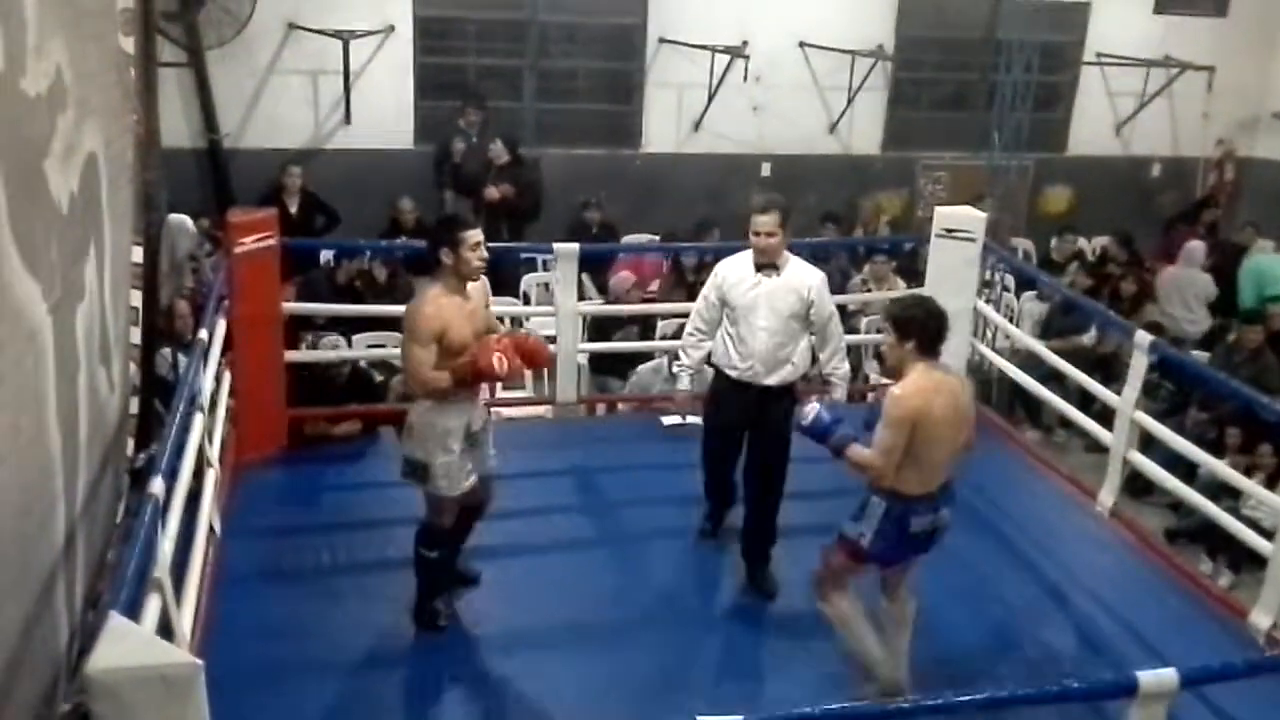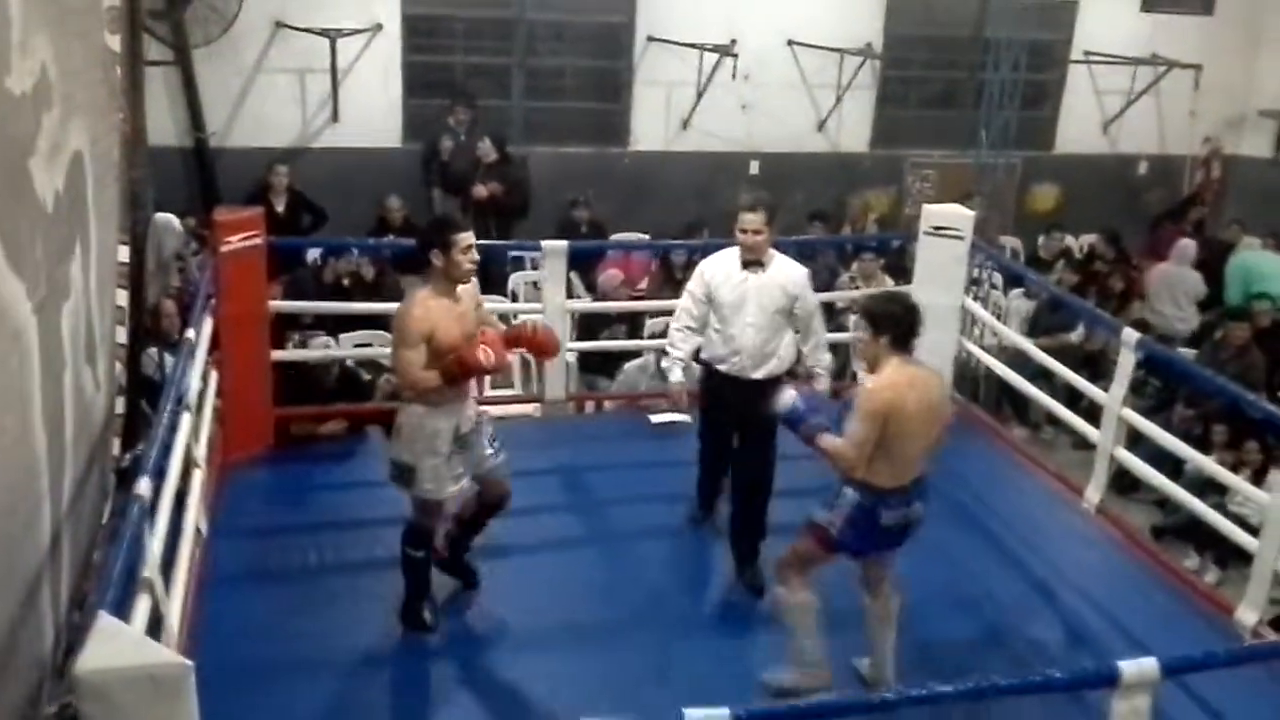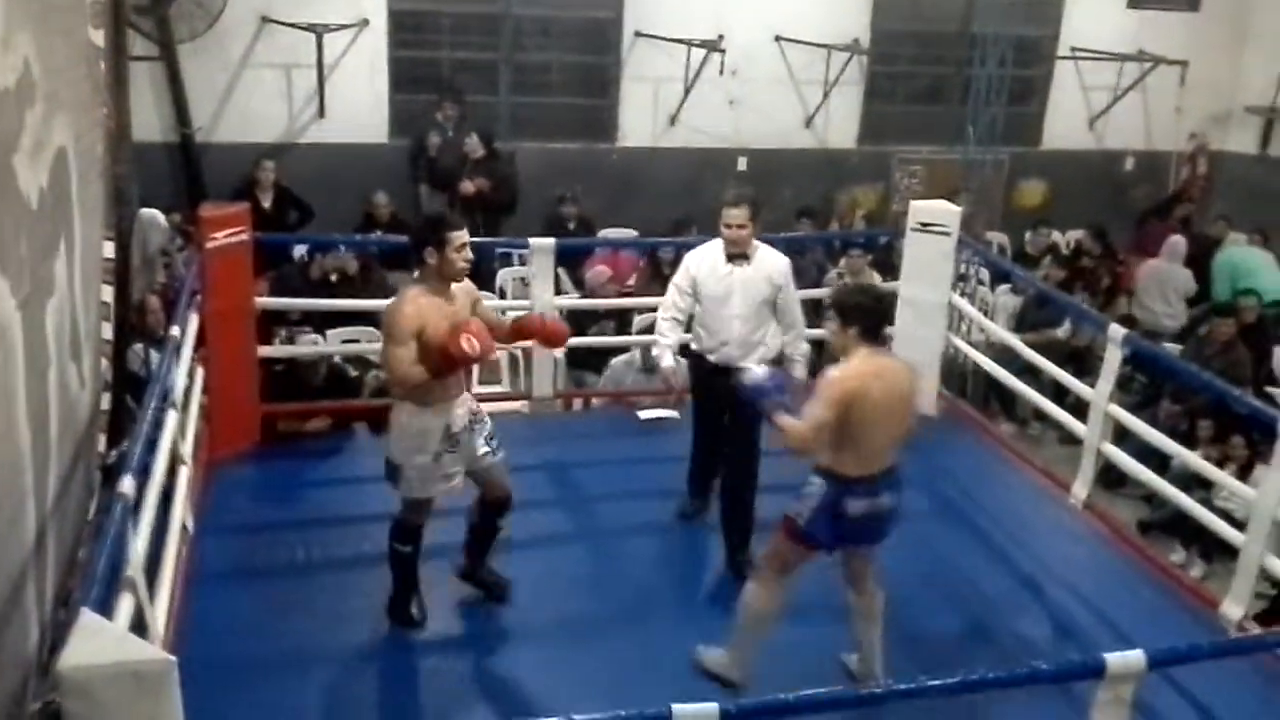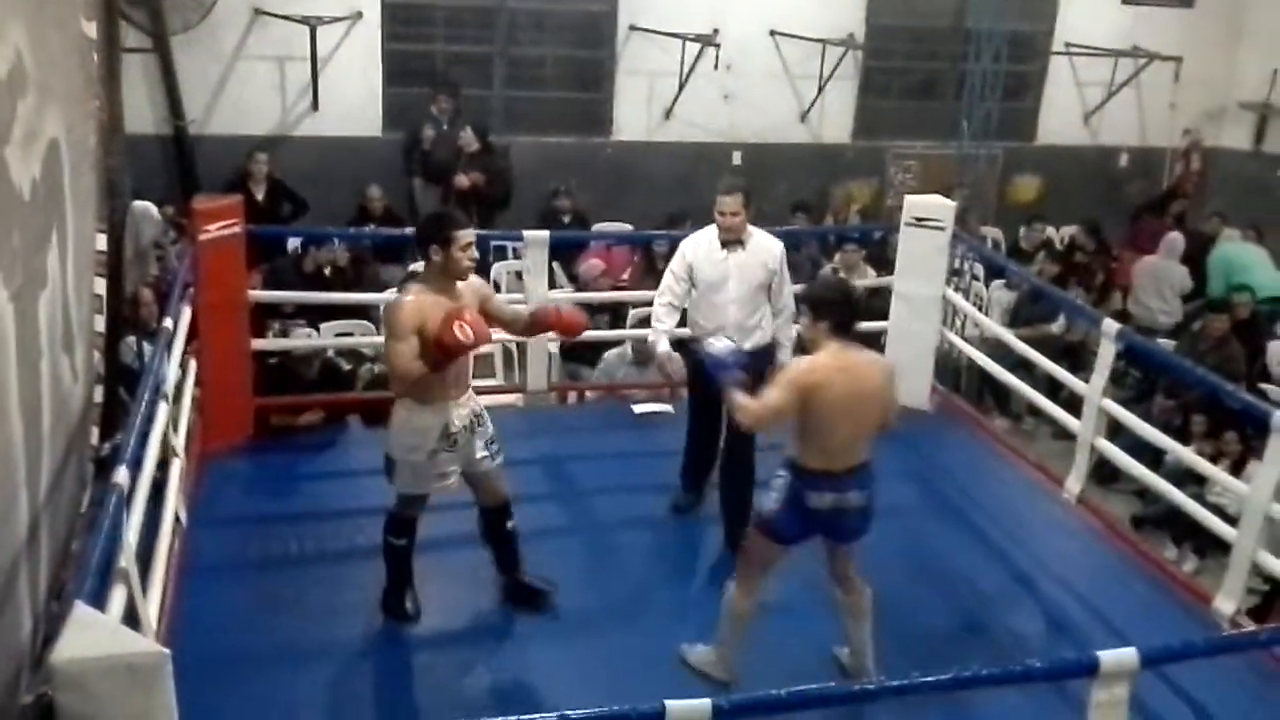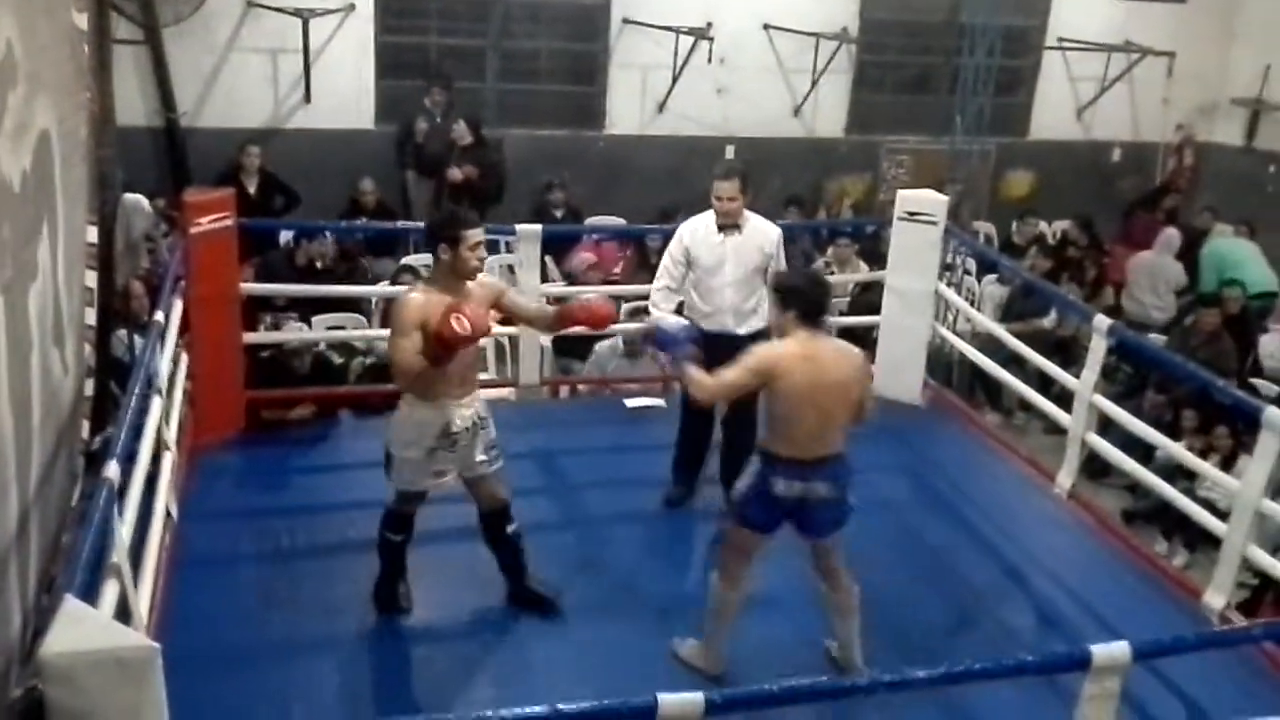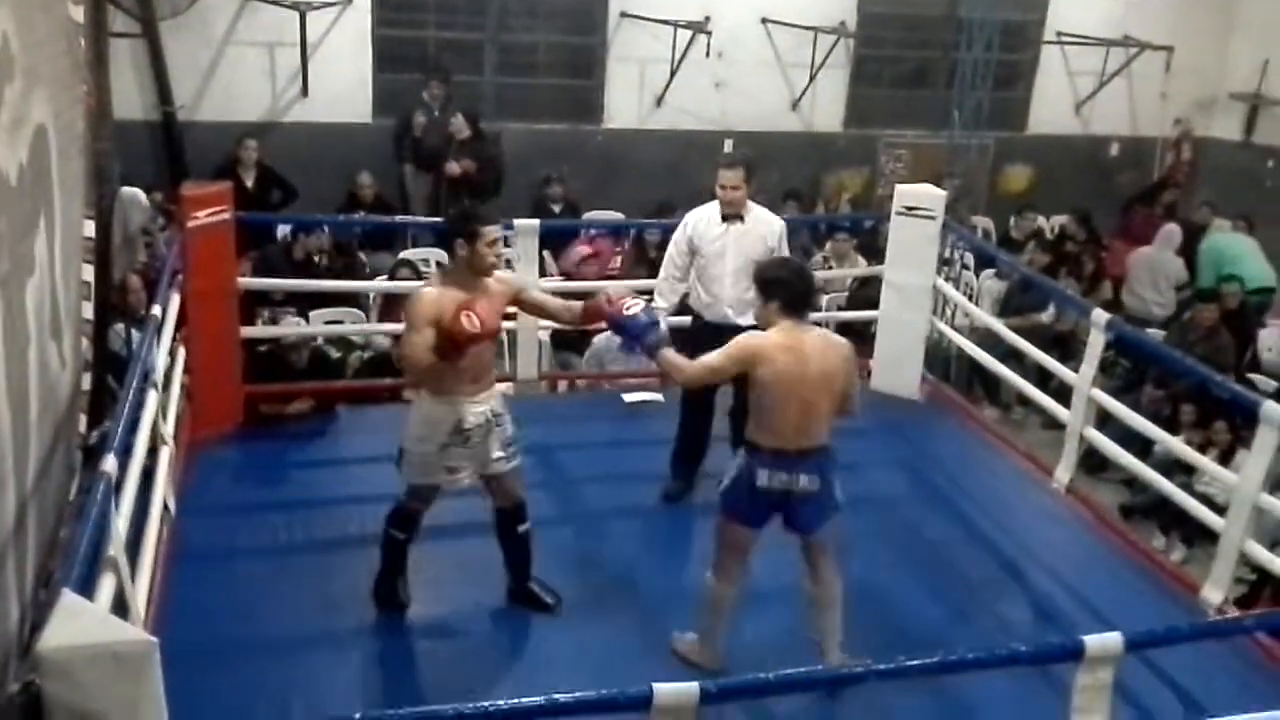
dt=0.1s
person 1, frame 1
left shoulder: (479, 289)
right shoulder: (426, 310)
left elbow: (491, 332)
right elbow: (418, 382)
left wrist: (518, 344)
right wrist: (472, 373)
left hip: (474, 410)
right hip: (439, 419)
left knee: (478, 497)
right knee: (440, 514)
left ankle: (445, 559)
right ankle: (429, 595)
person 1, frame 2
left shoulder: (470, 291)
right shoulder: (415, 313)
left elbow: (489, 329)
right elbow: (409, 385)
left wrist: (518, 334)
right wrist: (459, 368)
left hip: (466, 413)
right hip: (429, 422)
left knee: (497, 492)
right knee: (428, 516)
left ankle: (452, 551)
right ankle: (416, 598)
person 1, frame 3
left shoulder: (464, 290)
right shoulder: (404, 310)
left elbow: (495, 327)
right elbow: (400, 383)
left wrist: (527, 327)
right wrist: (445, 362)
left hip: (463, 408)
right hip: (421, 420)
left knee: (499, 493)
right knee: (414, 515)
left ankle: (475, 563)
right ankle: (405, 593)
person 1, frame 4
left shoulder: (474, 288)
right shoulder: (406, 307)
left elbow: (514, 322)
right elbow: (400, 380)
left wrist: (545, 319)
right wrist: (441, 353)
left hip: (465, 409)
right hip: (423, 419)
left knee: (497, 499)
right knee: (409, 509)
left ankle: (513, 579)
right ankle: (398, 587)
person 1, frame 5
left shoulder: (486, 288)
right shoulder: (411, 305)
left elbow: (538, 317)
right elbow: (402, 376)
left wrist: (572, 313)
right wrist: (441, 350)
left hip: (471, 410)
right hip: (425, 416)
left knee: (495, 503)
right knee: (406, 505)
left ankle: (519, 584)
right ankle: (390, 579)
person 1, frame 6
left shoulder: (502, 285)
right shoulder: (426, 300)
left elbow: (558, 309)
right elbow: (413, 371)
left wrist: (593, 310)
right wrist: (451, 346)
left hip: (487, 407)
right hip: (439, 412)
left knee: (511, 500)
right knee: (415, 503)
left ankle: (521, 582)
right ankle: (390, 575)
person 2, frame 1
left shoulder: (904, 396)
right shoulder: (960, 386)
left elbow: (879, 468)
right elbow: (964, 443)
left wrist: (835, 436)
left hip: (896, 510)
right hip: (937, 505)
left knee: (828, 585)
right knee: (895, 586)
left ankle: (884, 671)
right ankle: (896, 673)
person 2, frame 2
left shoulder: (877, 389)
right shoulder: (935, 381)
left elbow: (849, 459)
left wrist: (808, 424)
left hip: (868, 503)
right hip: (911, 498)
left knee: (790, 569)
right knee: (878, 582)
left ankle: (809, 669)
right ankle: (881, 671)
person 2, frame 3
left shoulder: (842, 378)
right shoulder: (905, 372)
left elbow: (802, 440)
left wrist: (770, 398)
left hip: (836, 493)
right hip: (883, 491)
left knee: (770, 574)
right knee: (862, 578)
left ankle: (735, 662)
right ankle: (870, 667)
person 2, frame 4
left shoulder: (807, 371)
right shoulder: (881, 369)
left elbow: (750, 418)
right elbow: (883, 424)
left wrist: (727, 375)
left hip: (806, 487)
right hip: (856, 486)
left knee: (748, 571)
right knee: (846, 574)
left ankle: (720, 660)
right ankle: (862, 663)
person 2, frame 5
left shoulder: (773, 356)
right shoulder: (855, 358)
left elbow: (706, 393)
right elbow: (861, 416)
left wrist: (679, 350)
left hip: (776, 476)
right hip: (830, 475)
left knee: (730, 566)
right knee: (832, 566)
left ankle: (708, 652)
right ankle: (851, 655)
person 2, frame 6
left shoulder: (756, 346)
right shoulder: (840, 349)
left elbow: (687, 374)
right elbow: (846, 406)
left wrist: (649, 336)
left hip: (762, 469)
right hip: (815, 468)
left knee: (728, 564)
right knee: (822, 563)
left ankle: (707, 649)
right ankle: (831, 656)
person 3, frame 1
left shoulder: (810, 279)
right shoulder: (727, 270)
left elbow: (829, 337)
right elbow: (700, 326)
left wrist: (838, 389)
right wrist: (684, 377)
left hip: (778, 393)
right hip: (729, 386)
left knee: (766, 480)
right knee: (716, 462)
left ankle: (757, 561)
right ankle: (717, 511)
person 3, frame 2
left shoulder: (794, 275)
right shoulder: (712, 267)
left elbow: (811, 331)
right elbow: (686, 322)
left wrist: (820, 380)
right wrist: (675, 372)
left hip: (765, 386)
right hip: (718, 379)
left knee: (755, 474)
right knee: (712, 454)
left ankle: (747, 556)
right ankle: (707, 500)
person 3, frame 3
left shoulder: (777, 265)
right shoulder: (697, 260)
left elbow: (792, 322)
right elbow: (671, 312)
left wrist: (798, 369)
right wrist: (666, 358)
right hip: (708, 366)
left knee: (742, 461)
right knee: (707, 439)
left ankle: (738, 546)
right ankle: (698, 492)
person 3, frame 4
left shoulder: (772, 250)
right shoulder: (693, 246)
left elbow: (783, 307)
right elbow: (668, 298)
left wrist: (784, 353)
right wrist: (662, 344)
left hip: (752, 356)
left knee: (741, 441)
right knee: (702, 427)
left ankle: (737, 524)
right ankle: (692, 485)
person 3, frame 5
left shoulder: (768, 234)
right shoulder: (690, 231)
right elbow: (667, 285)
left hip: (750, 340)
right hip: (703, 336)
left knee: (740, 422)
right knee: (696, 411)
left ankle: (736, 490)
right ankle: (684, 477)
person 3, frame 6
left shoulder: (772, 227)
right shoulder: (695, 221)
right elbow: (672, 274)
left hip: (750, 331)
right hip: (705, 327)
left knee: (744, 410)
right knee: (695, 403)
right ankle: (683, 472)
